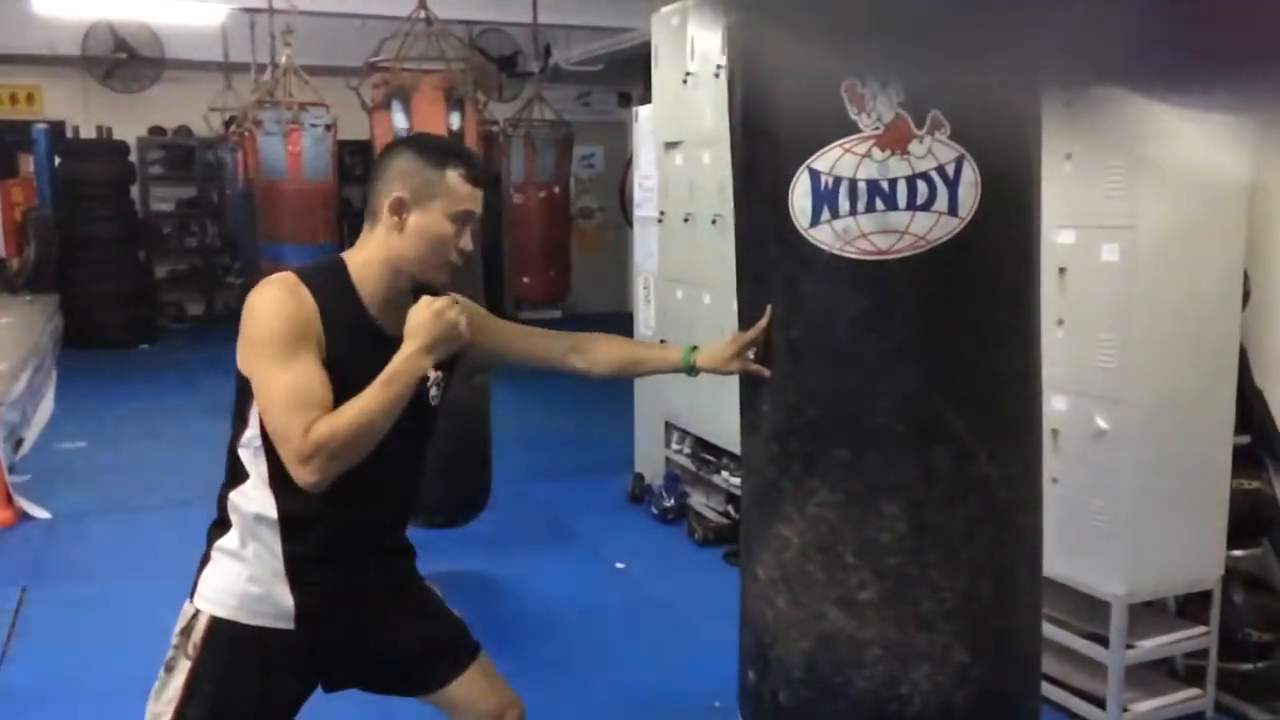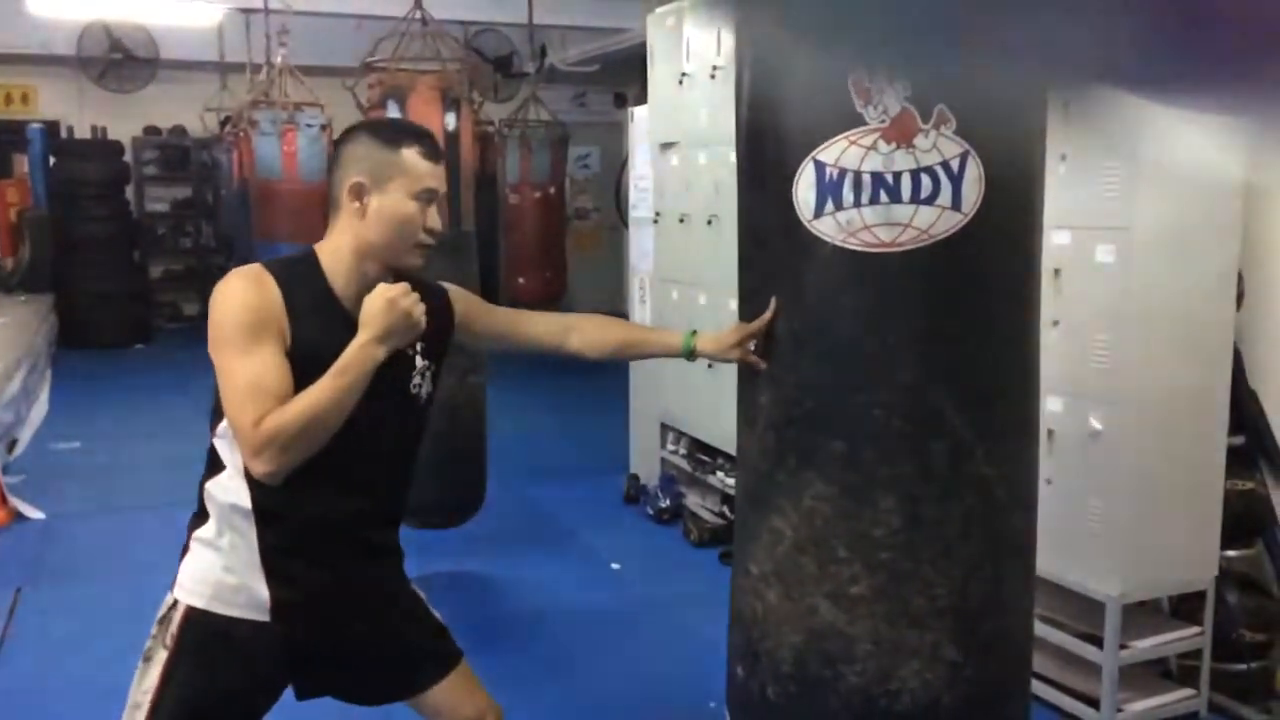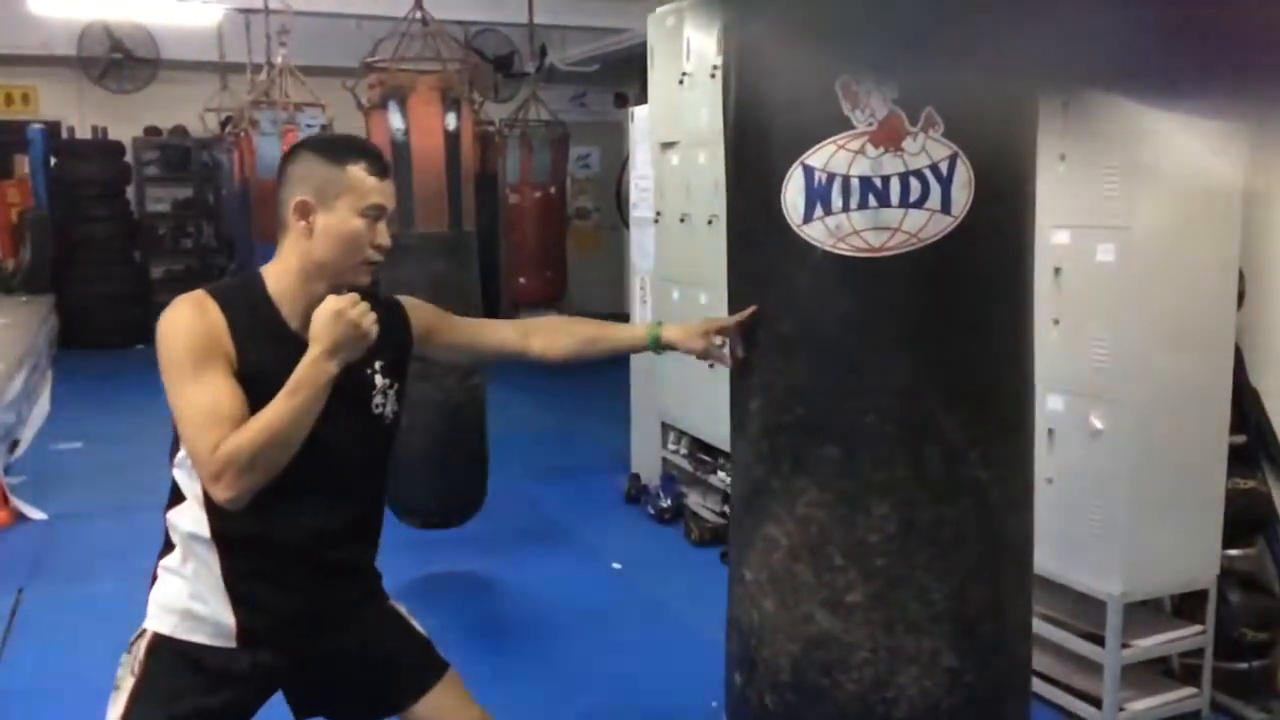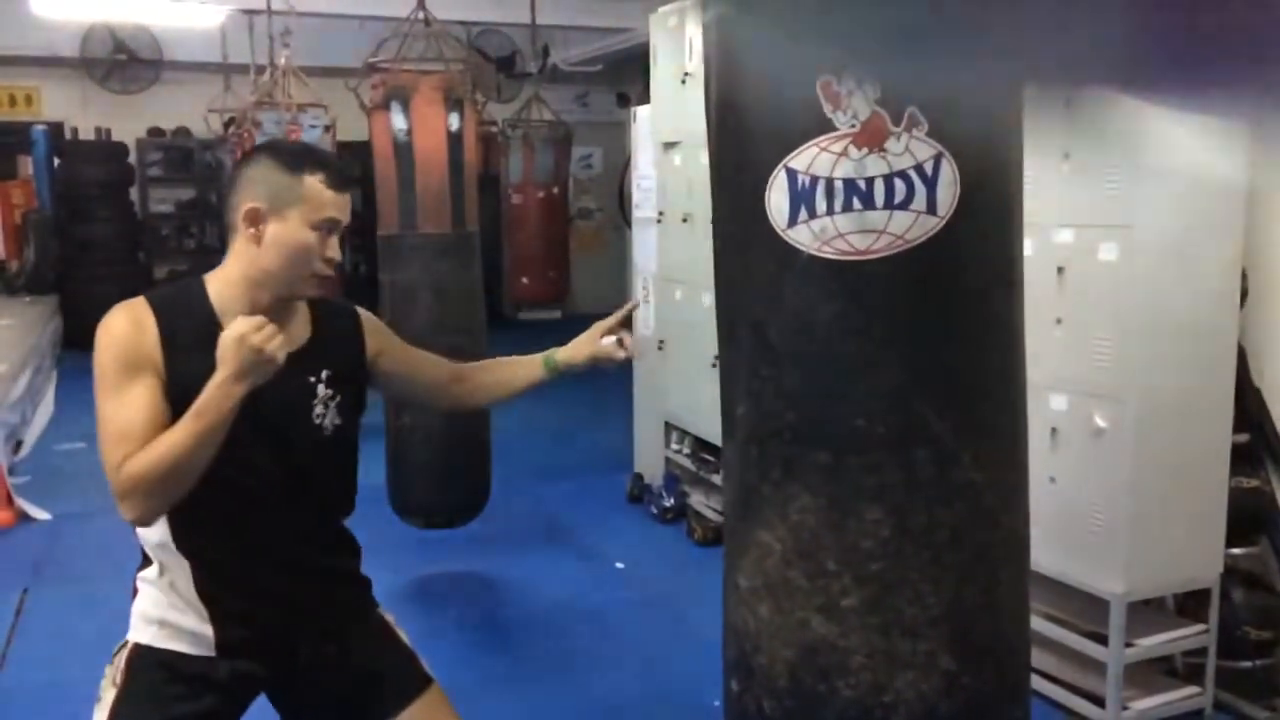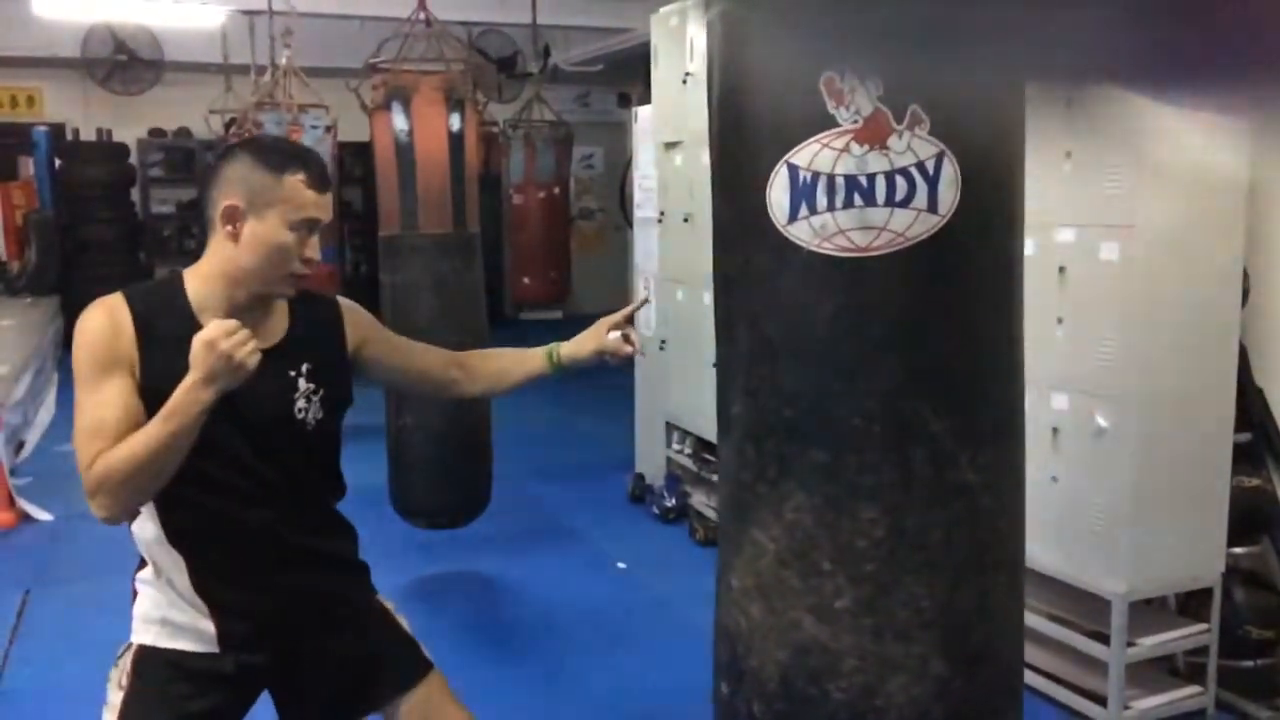
dt=0.5s
person 1, frame 1
left shoulder: (445, 315)
right shoulder: (286, 304)
left elbow: (573, 351)
right elbow: (312, 462)
left wrist: (695, 358)
right wrist: (416, 355)
left hip: (378, 574)
right hip: (262, 593)
person 1, frame 2
left shoulder: (434, 306)
right shoulder: (255, 294)
left elbow: (570, 332)
right elbow: (268, 453)
left wrist: (697, 343)
right wrist: (373, 343)
left hip: (365, 578)
right hip: (240, 590)
person 1, frame 3
left shoulder: (394, 321)
right shoulder: (201, 320)
left elbow: (532, 336)
right elbow: (230, 479)
left wrist: (664, 334)
right wrist: (325, 358)
left hip: (343, 601)
right hip: (212, 618)
person 1, frame 4
left shoulder: (350, 331)
right shoulder: (140, 328)
left elbow: (460, 384)
right elbow: (138, 497)
left wrist: (568, 356)
right wrist: (231, 382)
left hip: (328, 608)
right hip: (191, 625)
person 1, frame 5
left shoulder: (333, 323)
right shoulder: (119, 326)
left elbow: (458, 373)
right elbow: (109, 497)
left wrist: (569, 351)
right wrist: (202, 387)
left hip: (327, 598)
right hip: (192, 622)
